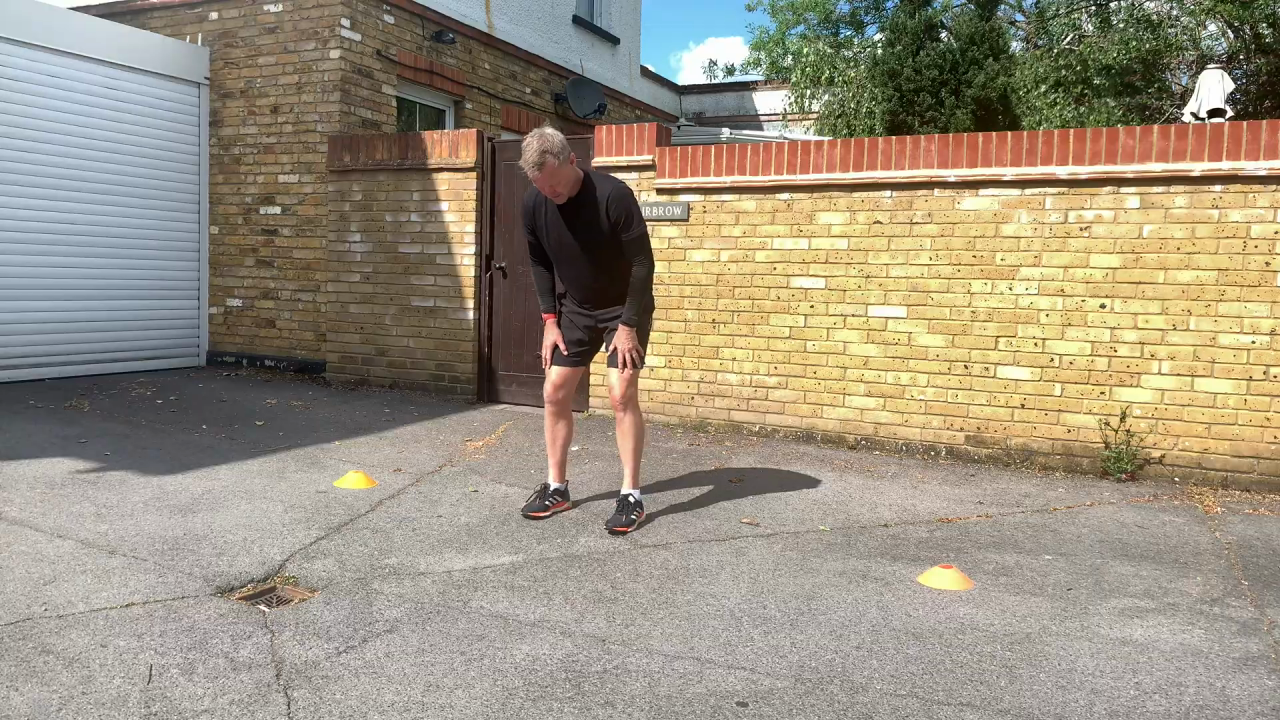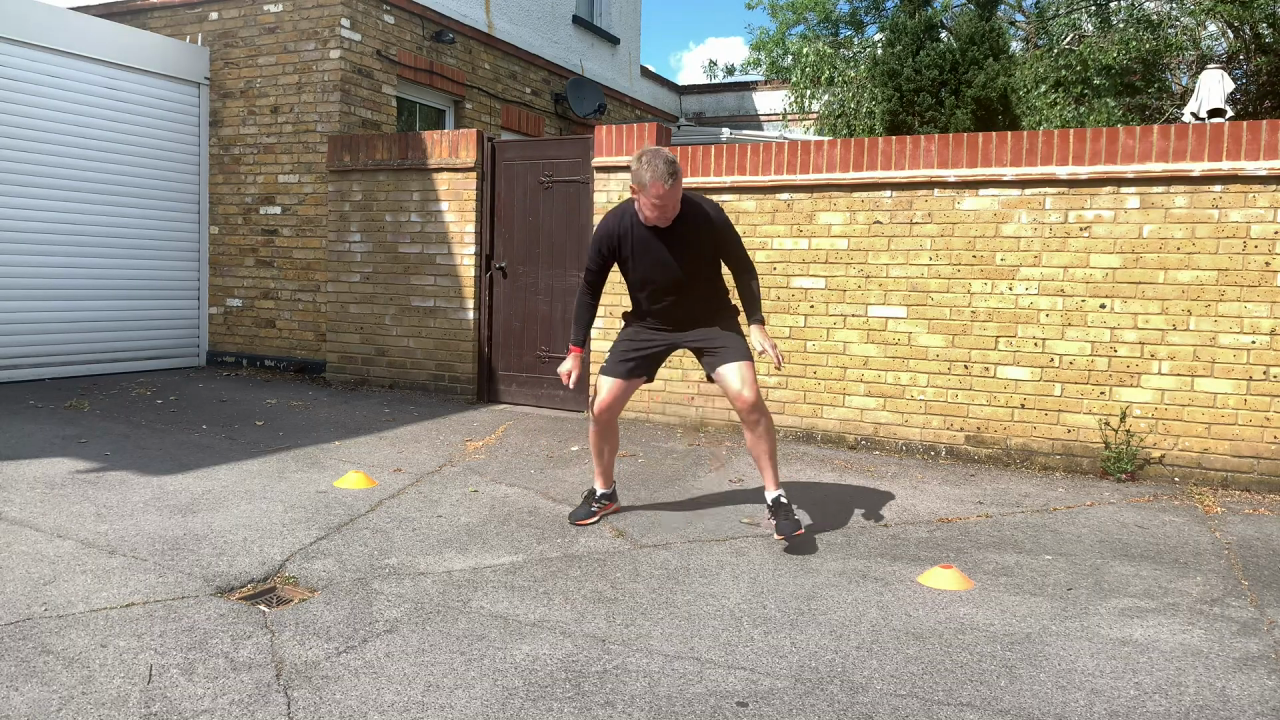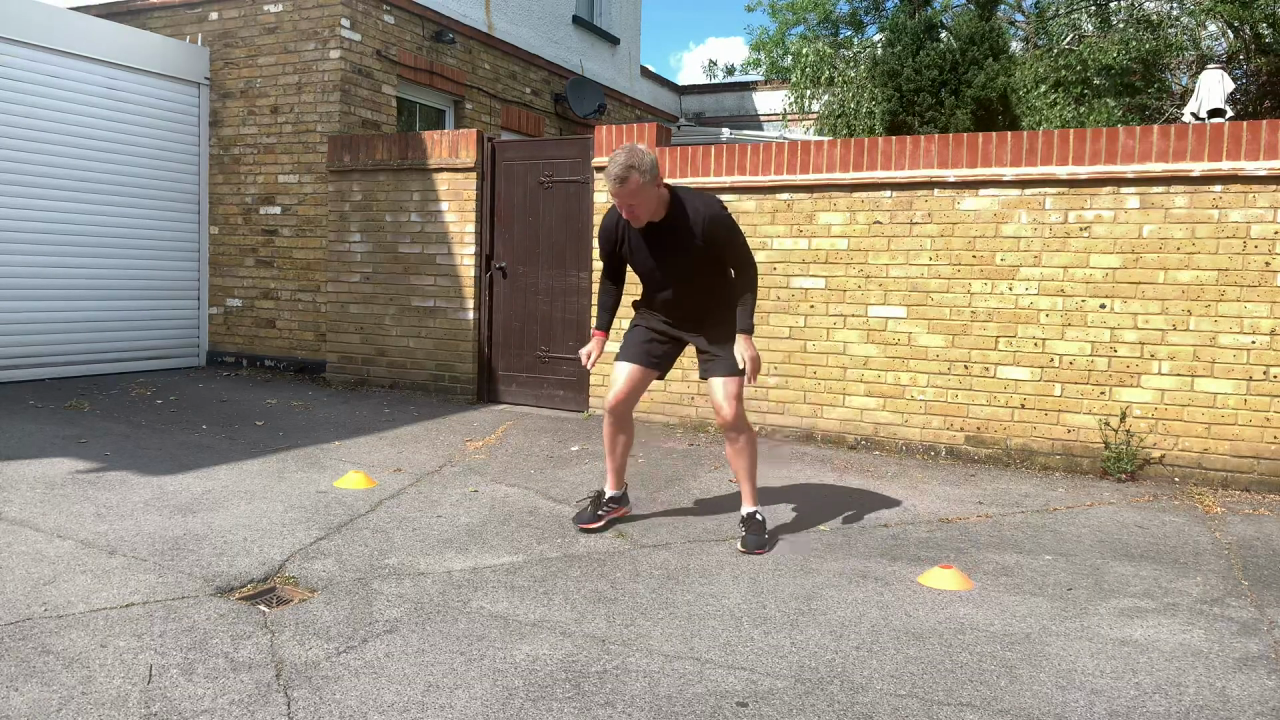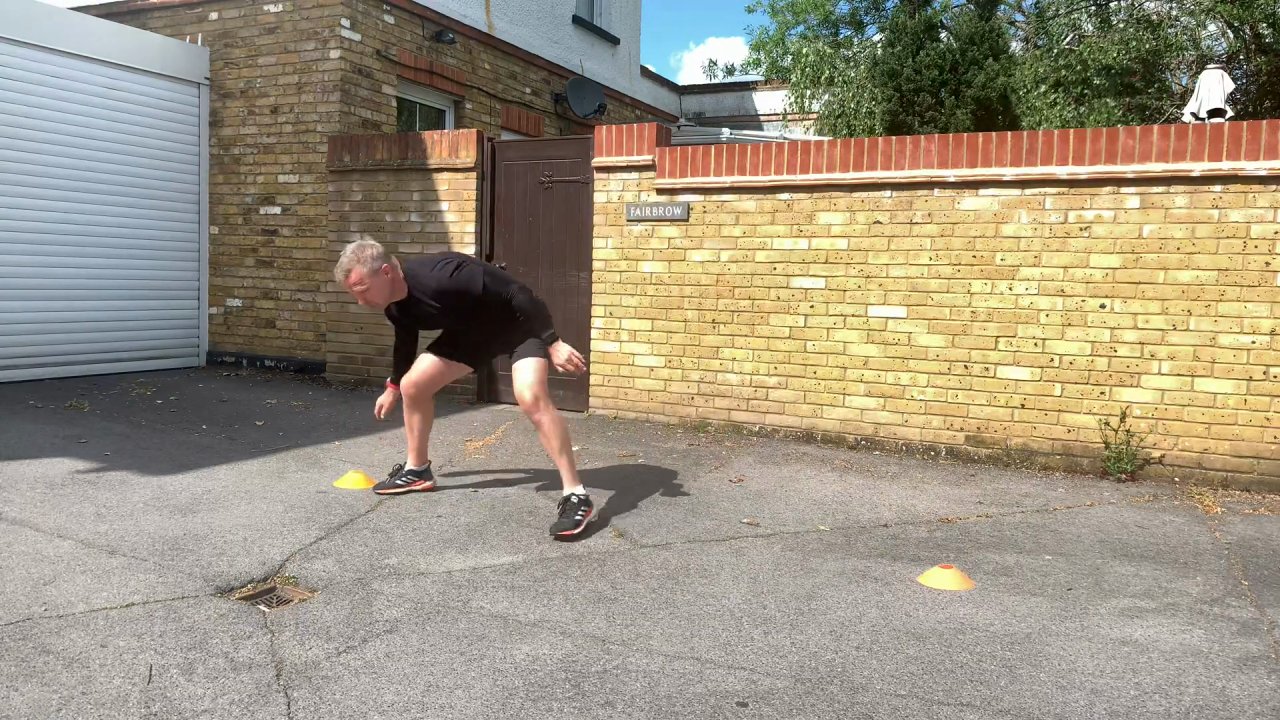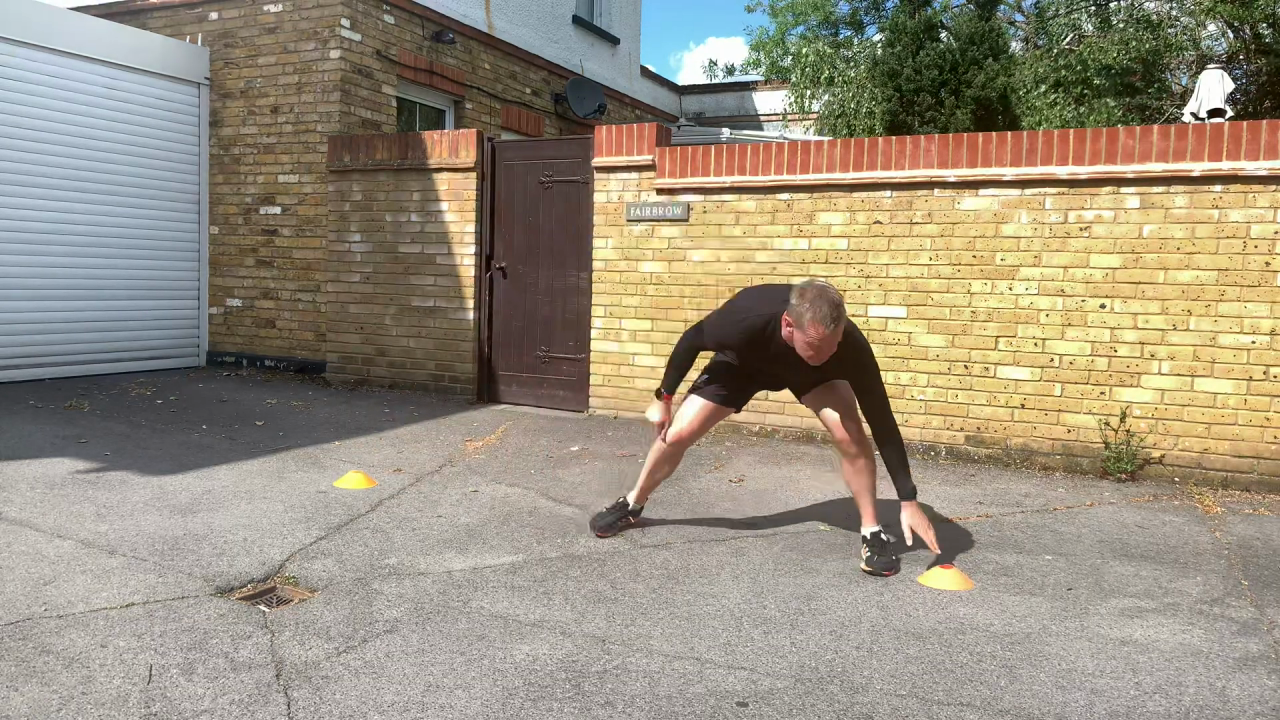
dt=1s
person 1, frame 1
left shoulder: (613, 196)
right shoulder: (534, 205)
left elbow: (642, 263)
right elbow: (540, 262)
left wrist: (628, 325)
right wrist: (550, 319)
left hip: (624, 308)
right hip: (576, 308)
left knee: (621, 394)
right knee: (555, 393)
left ankle: (631, 496)
right ankle: (556, 488)
person 1, frame 2
left shoulder: (706, 217)
right shoulder: (615, 227)
left elbow: (742, 268)
right elbow: (589, 287)
left wrist: (757, 326)
right wrist: (575, 351)
left hip: (711, 321)
right hip: (648, 324)
left knee: (748, 398)
right knee: (603, 408)
left ankle: (775, 497)
right ankle: (603, 492)
person 1, frame 3
left shoulder: (706, 213)
right shoulder: (614, 225)
left elbow: (744, 268)
right elbow: (610, 279)
left wrist: (744, 333)
right wrist: (599, 334)
left hip: (714, 318)
right hip: (656, 318)
left knee: (729, 415)
right knee: (616, 403)
left ankle: (751, 513)
right ankle: (613, 496)
person 1, frame 4
left shoulder: (443, 277)
right shoulder: (395, 305)
left elbow: (517, 292)
right elbow: (404, 339)
left wrist: (553, 342)
right wrist: (393, 387)
left hip: (517, 326)
right hip: (471, 332)
left knee: (531, 397)
right knee: (414, 387)
left ankle: (575, 495)
right ankle: (415, 471)
person 1, frame 5
left shoulder: (848, 347)
right shoulder: (749, 319)
left elbow: (882, 419)
right elbow: (691, 341)
left wrist: (909, 502)
right wrist: (662, 399)
left hip: (809, 374)
right hip: (742, 361)
left knee: (851, 437)
right knee: (678, 433)
left ankle: (872, 533)
right ankle: (631, 504)
